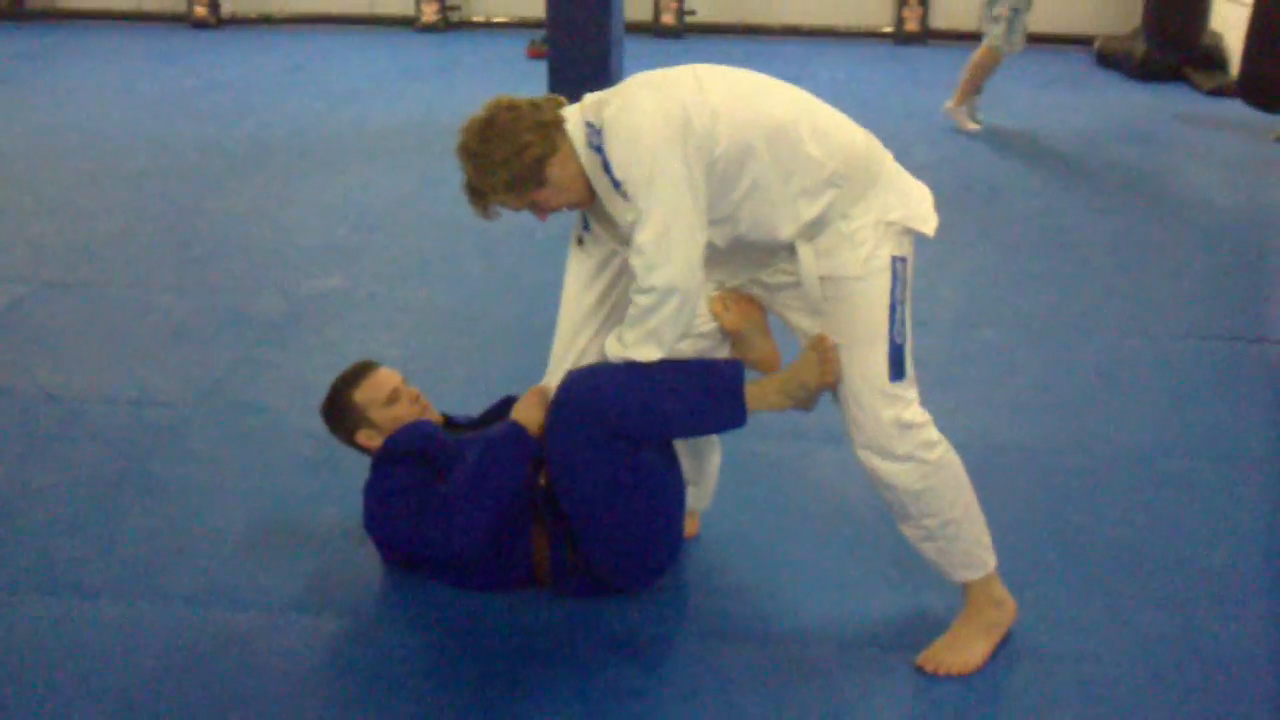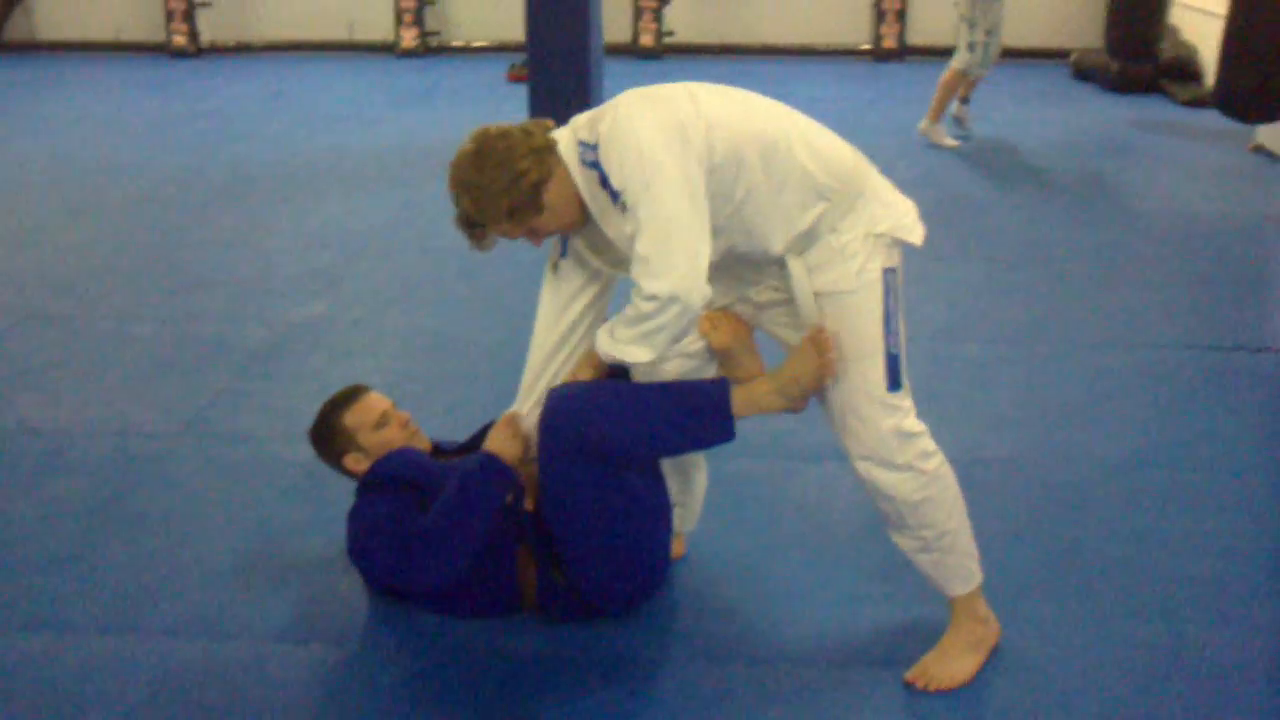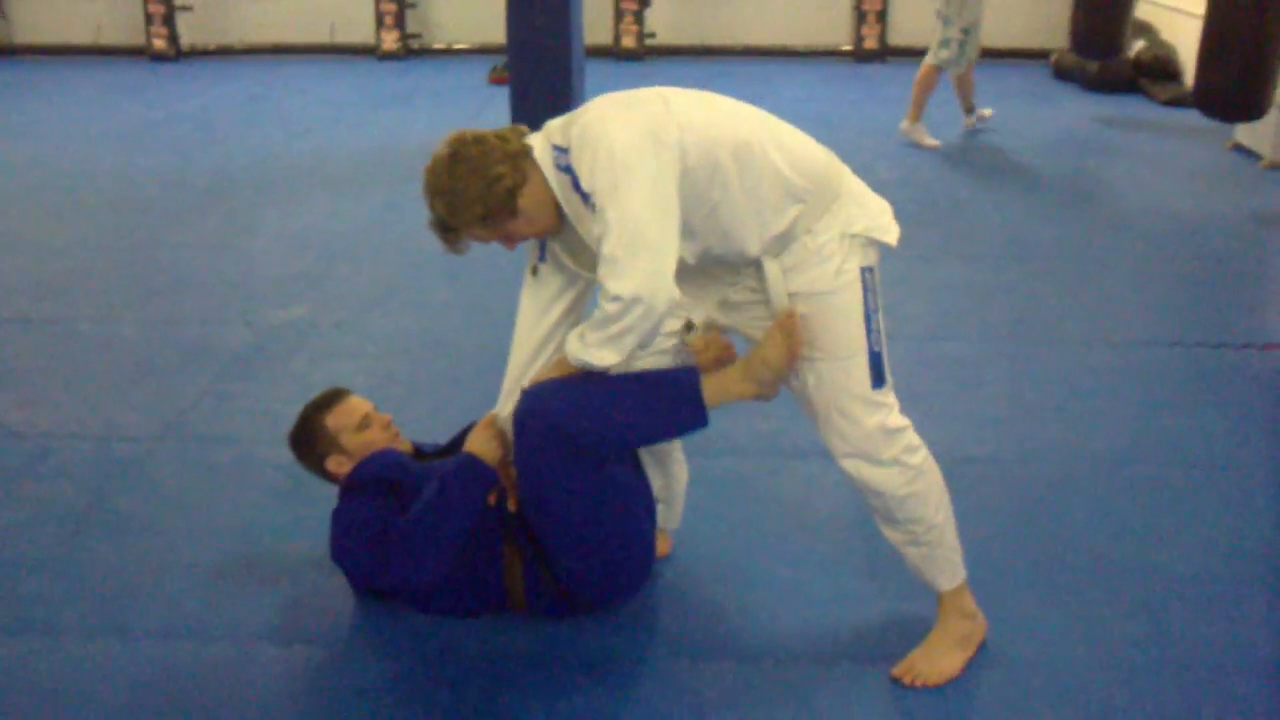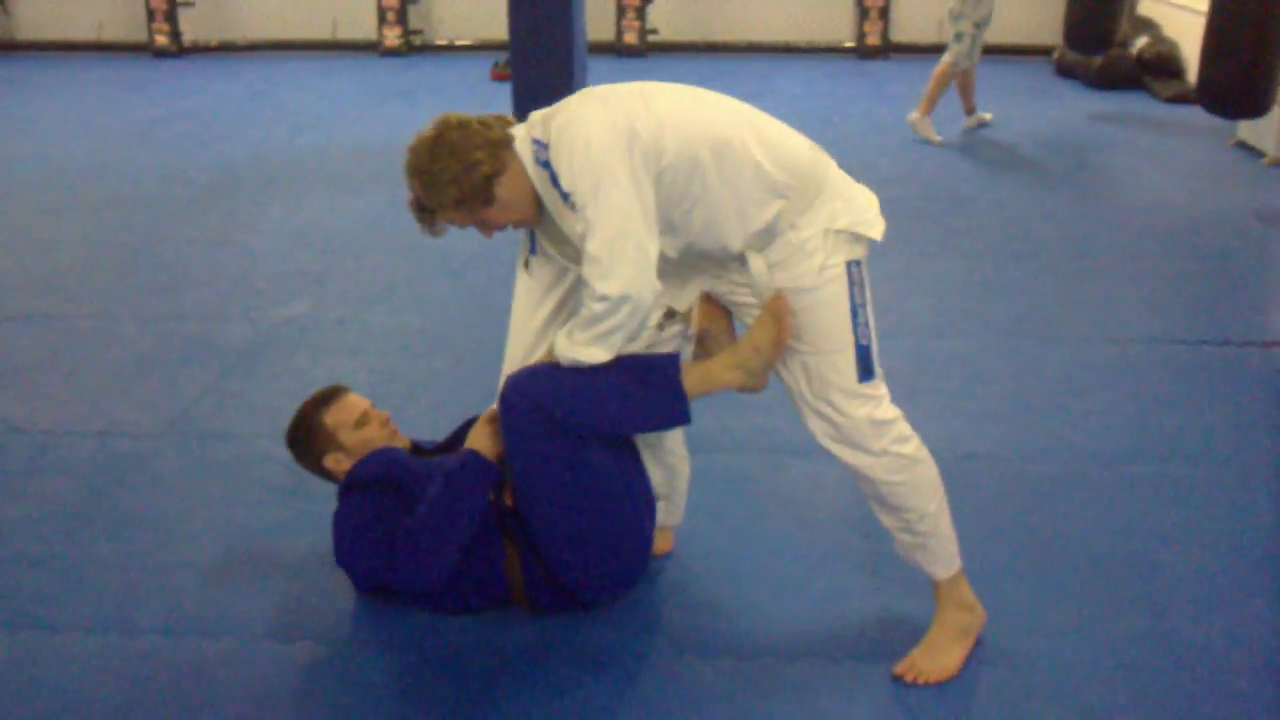
dt=0.2s
person 1, frame 1
left shoulder: (640, 131)
right shoulder: (592, 153)
left elbow: (668, 285)
right elbow: (591, 289)
left wrist: (611, 369)
left hip: (850, 218)
left knee: (884, 425)
right knee: (676, 357)
left ankle: (986, 597)
person 1, frame 2
left shoulder: (635, 144)
right shoulder: (579, 175)
left elbow: (674, 293)
right elbow: (566, 309)
left wrist: (597, 357)
left hip: (836, 234)
right hip: (744, 246)
left knee: (881, 438)
right knee: (663, 378)
left ankle: (972, 615)
right ankle: (665, 534)
person 1, frame 3
left shoulder: (608, 148)
right shoulder: (556, 178)
left elbow: (639, 296)
right elbow: (546, 309)
left wrist: (568, 365)
right wrist: (510, 439)
left hip: (812, 234)
left knee: (865, 434)
left ankle: (959, 611)
person 1, frame 4
left shoulder: (585, 145)
right shoulder: (542, 169)
left elbow: (622, 293)
right elbow: (542, 300)
left wrist: (557, 364)
left hip: (800, 228)
left knee: (857, 422)
left ankle: (956, 602)
person 2, frame 1
left shoulder: (452, 434)
right shoulder: (390, 497)
right elbow: (456, 527)
right wrist: (520, 432)
left hip: (643, 500)
right hip: (621, 543)
right knee: (585, 393)
right ankle: (783, 387)
person 2, frame 2
left shoulder: (443, 459)
right shoulder: (376, 526)
right elbow: (434, 562)
right wrist: (494, 464)
left hip: (629, 523)
right hip: (602, 567)
right knee: (572, 413)
left ankle: (727, 359)
right ankle: (771, 392)
person 2, frame 3
left shoulder: (420, 462)
right shoulder: (359, 526)
right elbow: (416, 562)
right wrist: (475, 465)
left hip: (613, 522)
right hip: (588, 566)
right knee: (545, 409)
left ankle: (710, 360)
right ankle: (742, 381)
person 2, frame 4
left shoulder: (421, 457)
right shoulder: (360, 525)
right elbow: (422, 562)
right wrist: (477, 462)
left hip: (613, 514)
right hip: (592, 553)
right knee: (528, 394)
left ankle: (711, 354)
right ankle: (729, 370)
